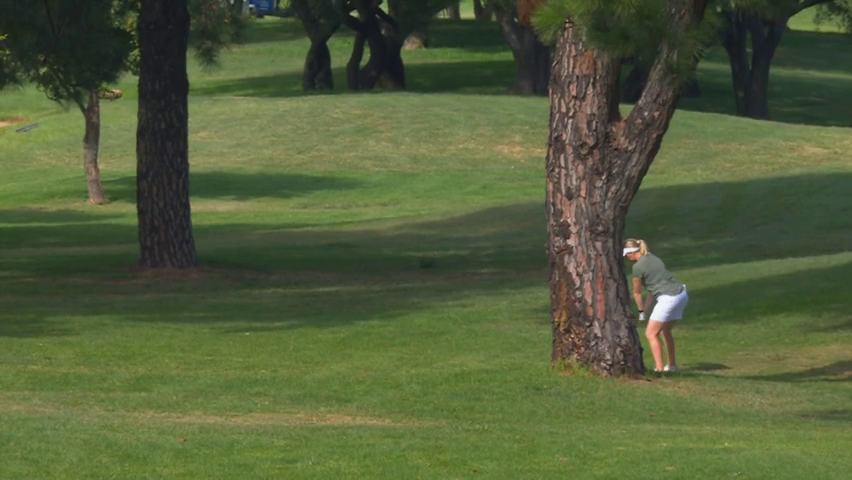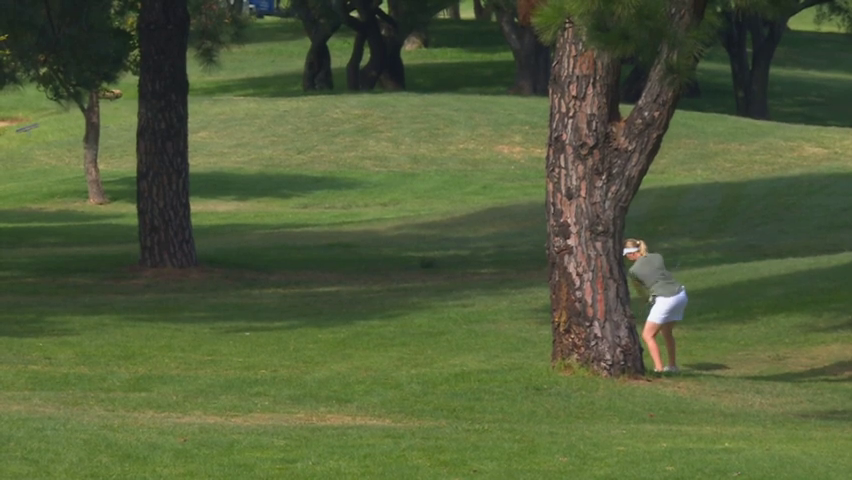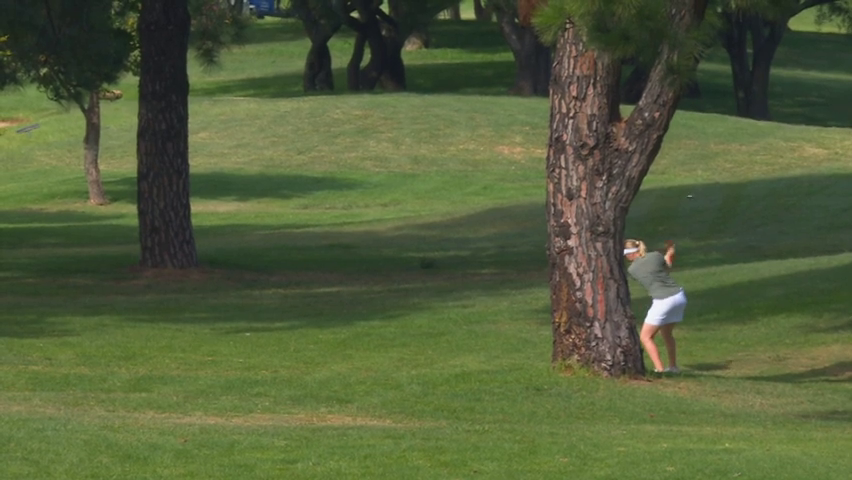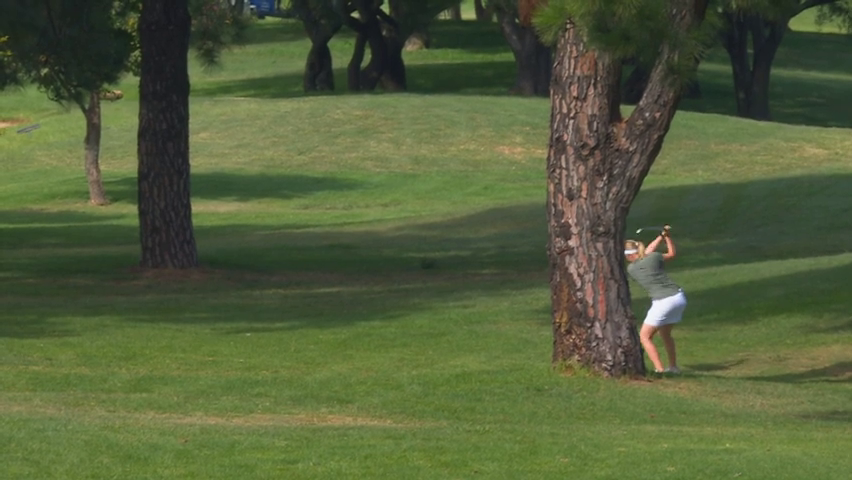
dt=0.2s
person 1, frame 1
left shoulder: (637, 267)
right shoulder: (653, 258)
left elbow: (637, 292)
left wrist: (641, 312)
right wrist: (644, 310)
left hip: (669, 298)
right hip: (680, 294)
left knee: (651, 334)
right knee: (665, 331)
left ankle: (659, 369)
right ankle: (671, 365)
person 1, frame 2
left shoulder: (633, 270)
right shoulder: (657, 257)
left elbow: (640, 290)
left wrist: (650, 297)
right wrist: (653, 295)
left hip: (666, 300)
right hip: (680, 295)
left knee: (648, 335)
right knee: (666, 332)
left ankle: (659, 369)
right ankle: (672, 366)
person 1, frame 3
left shoulder: (631, 270)
right shoulder: (656, 255)
right elbow: (669, 264)
left wrist: (667, 254)
right wrist: (669, 253)
left hip: (663, 301)
right hip: (679, 296)
left knee: (645, 337)
right knee: (666, 333)
left ankle: (660, 369)
right ankle: (673, 366)
person 1, frame 4
left shoulder: (630, 269)
right shoulder: (654, 258)
right elbow: (672, 254)
left wrist: (661, 237)
right wrist: (666, 236)
left hip: (663, 302)
right hip: (678, 298)
left knee: (644, 337)
right knee: (665, 333)
left ankle: (660, 370)
right ankle: (673, 366)
